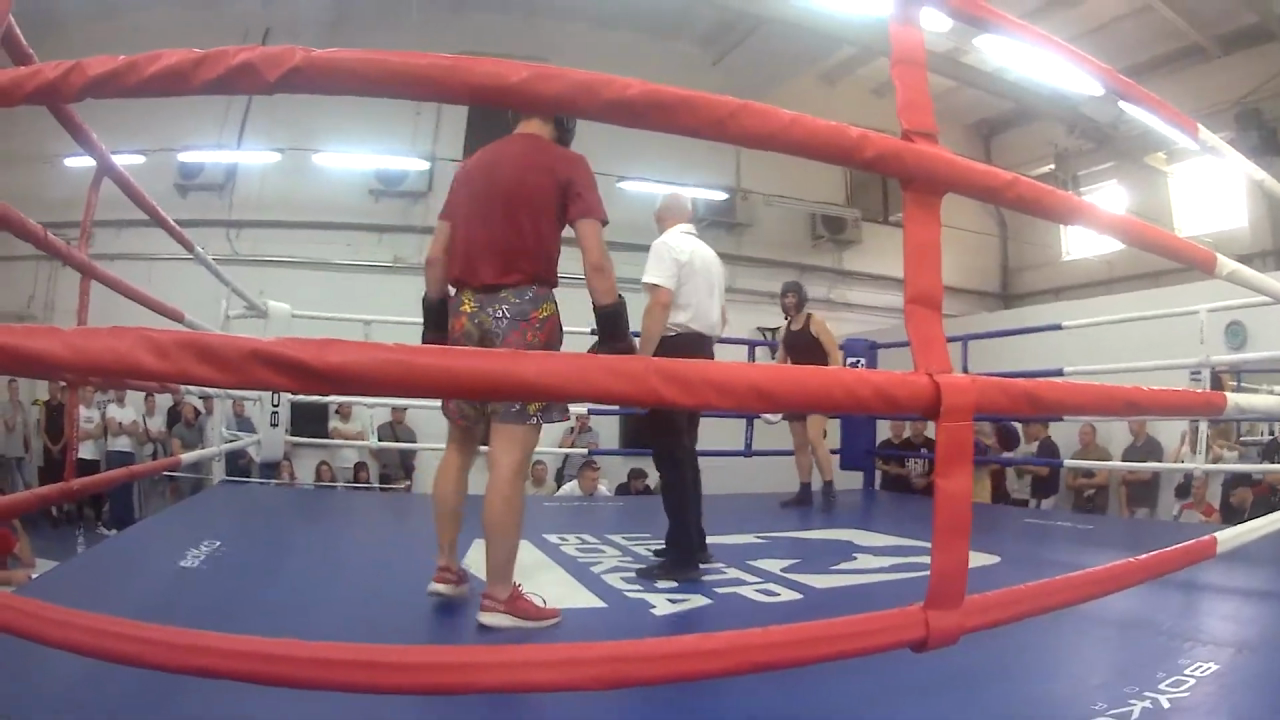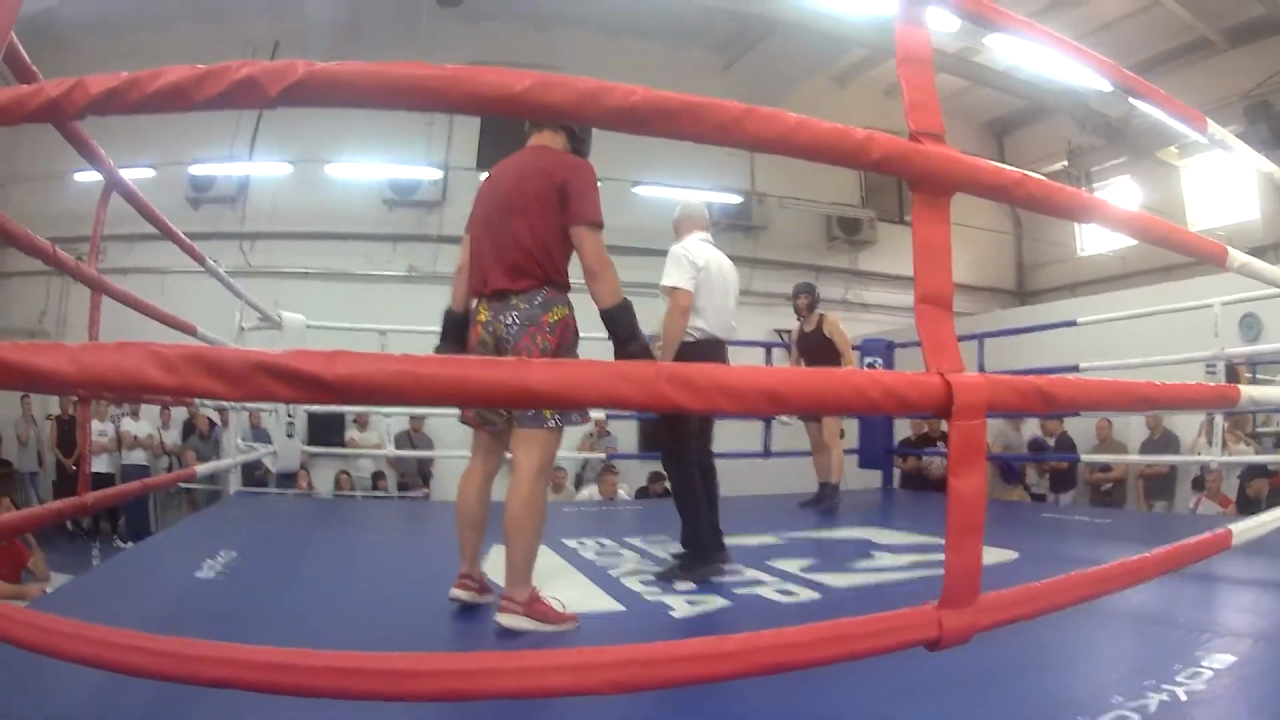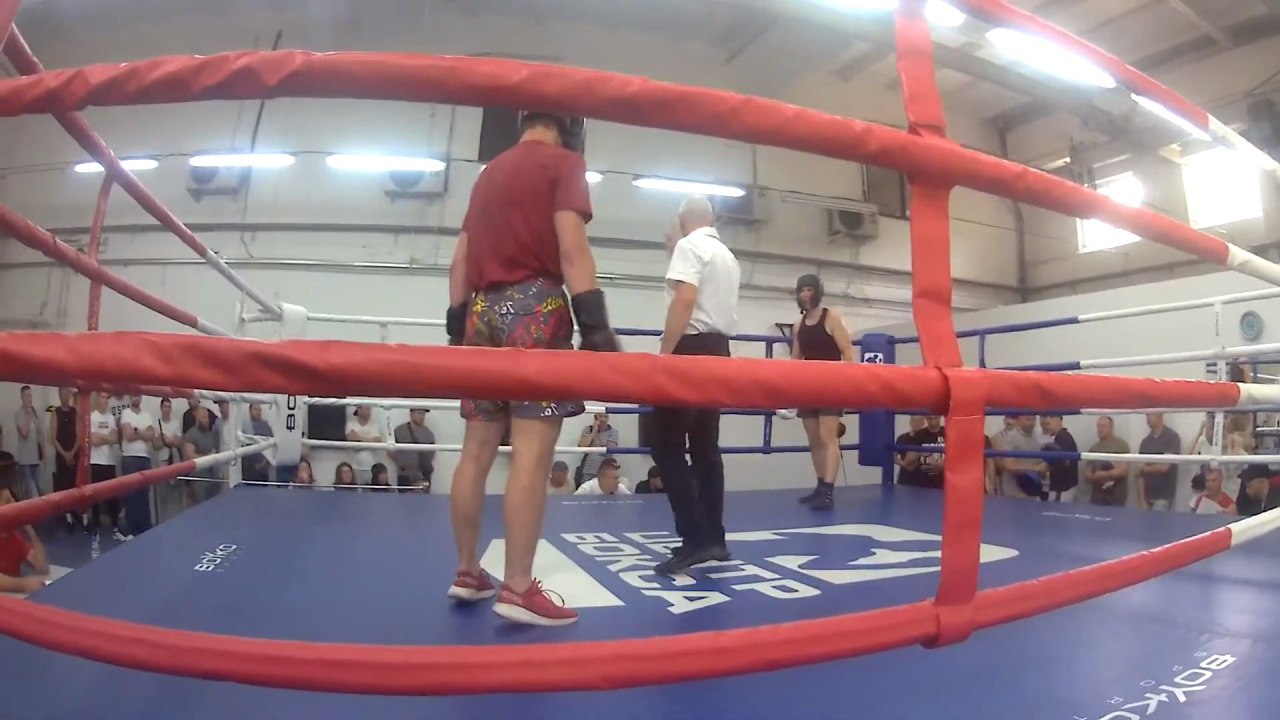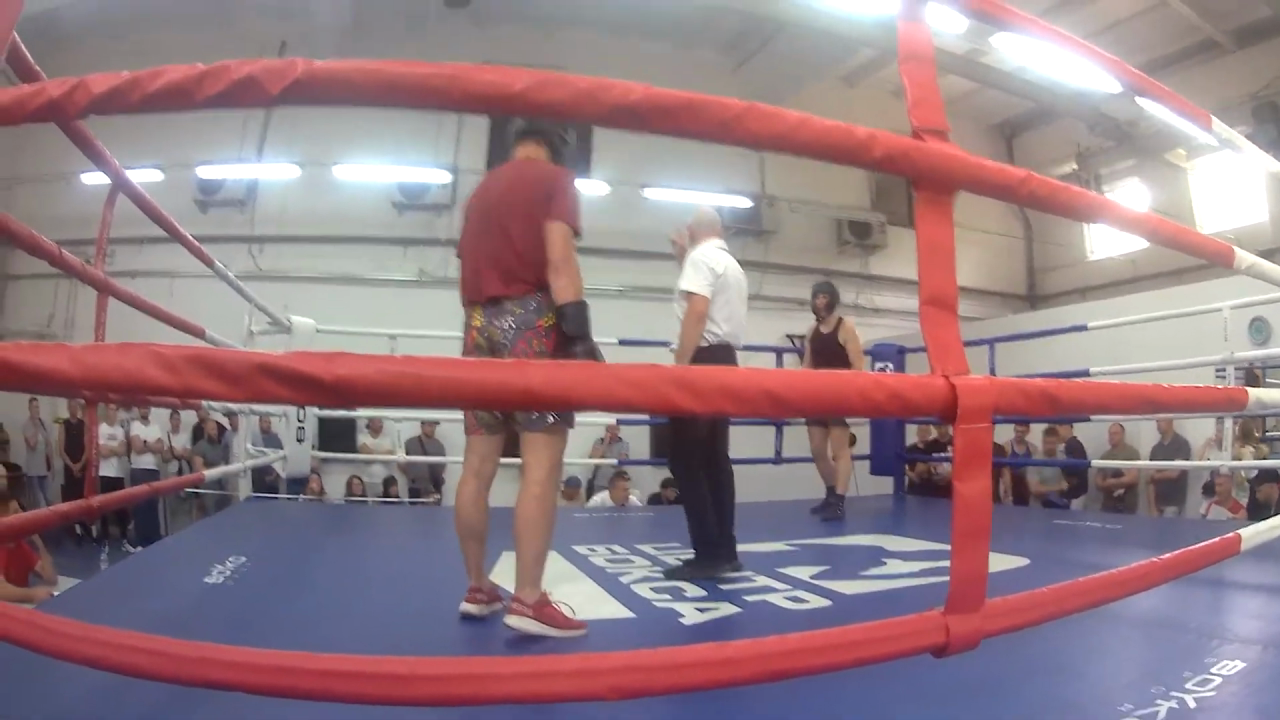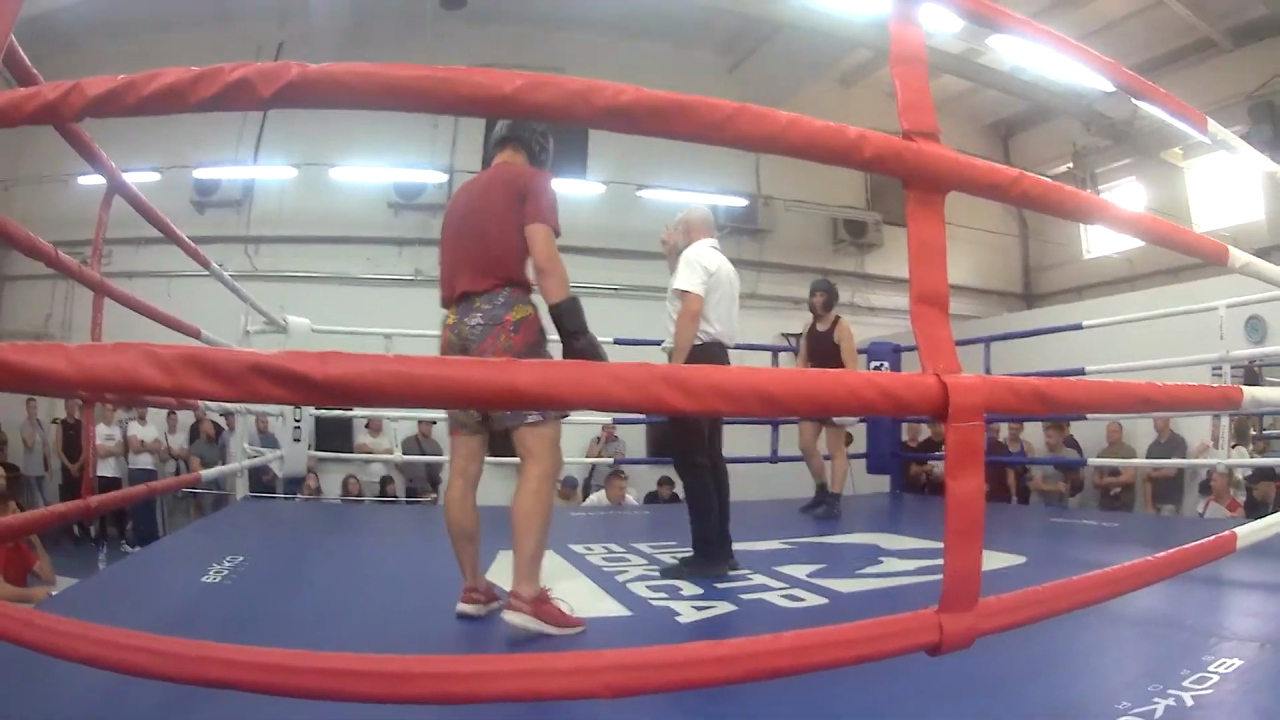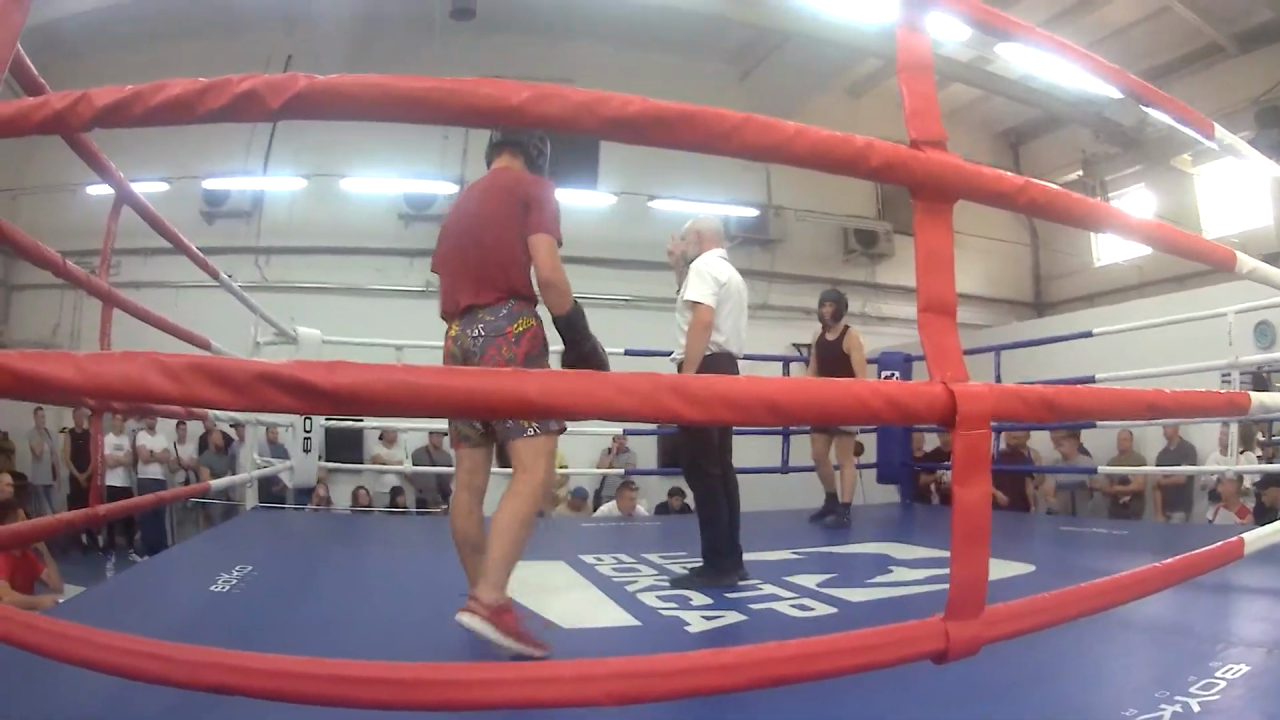
dt=0.2s
person 1, frame 1
left shoulder: (471, 165)
right shoulder: (567, 165)
left elbow: (436, 256)
right elbow: (595, 261)
left wrist: (434, 320)
right wrist: (615, 332)
left hip: (466, 311)
right hip: (526, 311)
left knee: (459, 446)
right knee: (509, 462)
left ankle: (446, 567)
right ankle: (498, 596)
person 1, frame 2
left shoulder: (493, 177)
right shoulder: (572, 169)
left elbow: (463, 268)
right elbow: (594, 264)
left wrist: (452, 333)
right wrist: (628, 336)
left hip: (486, 318)
right hip: (540, 315)
left knee: (484, 457)
right knee: (531, 464)
left ankle: (468, 576)
right ankle: (518, 596)
person 1, frame 3
left shoulder: (489, 172)
right shoulder: (563, 161)
left elbow: (461, 261)
right elbow: (572, 250)
left wrist: (457, 325)
right wrist: (596, 327)
left hip: (482, 310)
right hip: (535, 306)
left knee: (477, 450)
right knee: (532, 455)
left ankle: (466, 572)
right ankle: (518, 588)
person 1, frame 4
left shoulder: (481, 190)
right shoulder: (554, 178)
right elbow: (559, 262)
right wrist: (578, 337)
left hip: (480, 325)
right hip: (532, 320)
left knee: (477, 466)
right knee: (541, 468)
left ankle: (477, 588)
right ankle: (527, 599)
person 1, frame 5
left shoulder: (462, 194)
right shoulder: (531, 179)
right elbow: (544, 262)
right wrist: (575, 332)
left hip: (456, 324)
right hip: (505, 318)
left knee: (463, 467)
right knee: (540, 459)
left ankle: (473, 588)
right ankle: (526, 594)
person 1, frame 6
left shoulder: (460, 203)
right shoulder: (532, 185)
right elbow: (548, 273)
right wrist: (578, 337)
left hip: (458, 335)
right hip: (509, 328)
left knee: (469, 478)
right knee: (533, 471)
left ankle: (481, 593)
right ankle: (489, 601)
person 2, frame 1
left shoulder: (666, 245)
right shoulder: (710, 254)
left elbow: (660, 304)
right elbow: (721, 315)
left wrist: (642, 360)
left hip: (673, 351)
right hip: (702, 352)
left knee: (671, 454)
right knee: (684, 451)
left ankle: (683, 556)
right ankle: (692, 541)
person 2, frame 2
left shoulder: (683, 251)
right shoulder: (725, 262)
left elbow: (680, 307)
left wrist: (663, 362)
left hip: (689, 356)
right hip: (716, 356)
left knee: (679, 455)
right knee: (699, 452)
left ankle: (701, 553)
right ankle: (710, 543)
person 2, frame 3
left shoulder: (690, 245)
right shoulder: (728, 256)
left elbow: (685, 300)
left wrist: (663, 355)
left hip: (692, 349)
right hip: (718, 349)
left knee: (667, 445)
right knee: (705, 447)
left ankle: (697, 537)
right ankle: (711, 537)
person 2, frame 4
left shoulder: (701, 257)
right shoulder: (733, 266)
left elbow: (696, 311)
left wrist: (679, 366)
right wrist: (682, 258)
left hip: (702, 361)
right hip: (725, 361)
left knee: (685, 458)
right knee: (715, 458)
left ankle: (711, 552)
right ankle: (723, 550)
person 2, frame 5
left shoulder: (694, 255)
right shoulder: (724, 264)
left elbow: (690, 310)
left wrist: (675, 366)
right wrist: (672, 258)
left hip: (696, 360)
right hip: (716, 360)
left knee: (691, 459)
right knee: (710, 456)
left ankle: (709, 554)
right ankle: (720, 549)
person 2, frame 6
left shoulder: (703, 265)
right shoulder: (731, 273)
left elbow: (701, 321)
left wrist: (686, 377)
right wrist: (679, 269)
left hip: (705, 370)
right hip: (725, 369)
left knee: (701, 469)
right knee: (720, 466)
left ankle: (718, 564)
right ankle: (730, 560)
person 3, frame 1
left shoulder: (816, 323)
right shoulder: (784, 331)
left elbow: (834, 354)
right elbow: (781, 364)
left knee: (814, 438)
right knee: (799, 444)
left ankle: (829, 489)
right ankle: (805, 492)
person 3, frame 2
left shoulder: (829, 323)
right shoulder: (796, 333)
left elbow: (848, 355)
right elbow: (794, 366)
left knee: (831, 440)
right knee: (816, 445)
left ankle: (833, 492)
right ankle: (822, 491)
person 3, frame 3
left shoulder: (832, 318)
right shoulder: (798, 326)
left elbow: (847, 352)
right elbow: (796, 360)
left knee: (828, 438)
right knee: (814, 441)
left ankle: (828, 492)
right ankle: (821, 486)
person 3, frame 4
left shoulder: (846, 328)
right shoulder: (812, 332)
left elbow: (858, 365)
right elbow: (807, 366)
left knee: (839, 450)
right knee: (817, 450)
left ankle: (838, 503)
right ankle: (831, 494)
person 3, frame 5
left shoulder: (842, 327)
right shoulder: (808, 328)
left elbow: (851, 365)
right elbow: (802, 362)
left knee: (836, 450)
right knee: (805, 445)
left ankle: (834, 502)
right ankle: (822, 491)
person 3, frame 6
left shoulder: (851, 336)
right shoulder: (818, 337)
left elbow: (861, 374)
right elbow: (812, 371)
left knee: (845, 459)
right knee: (819, 456)
left ankle: (844, 511)
right ankle: (831, 501)
